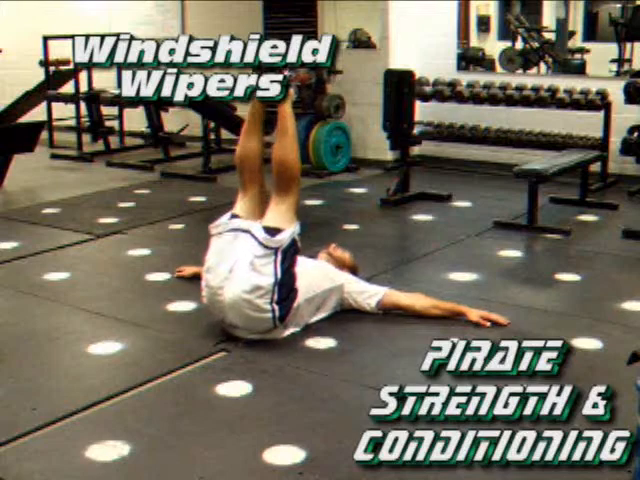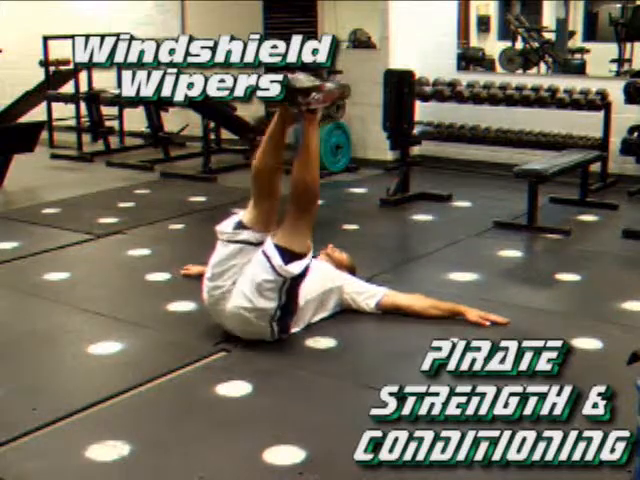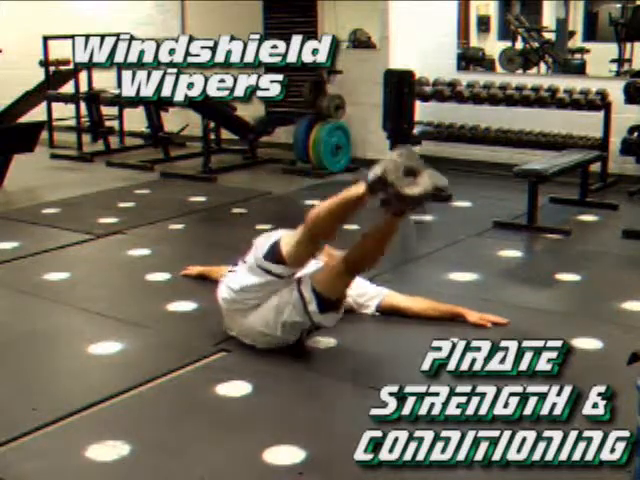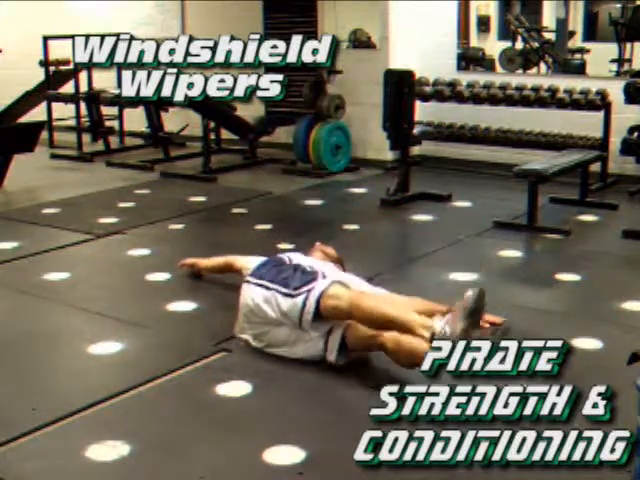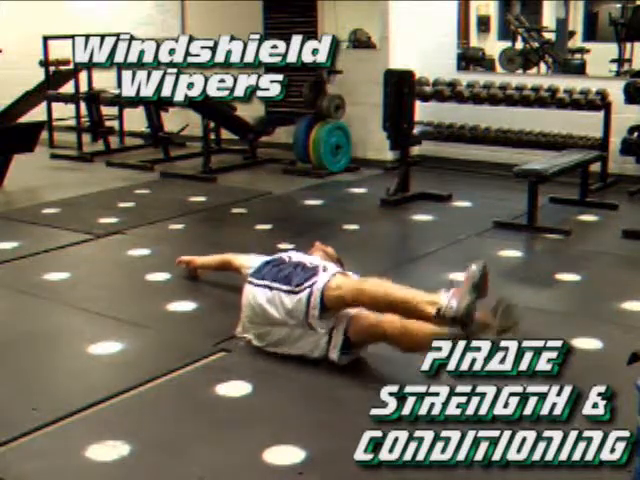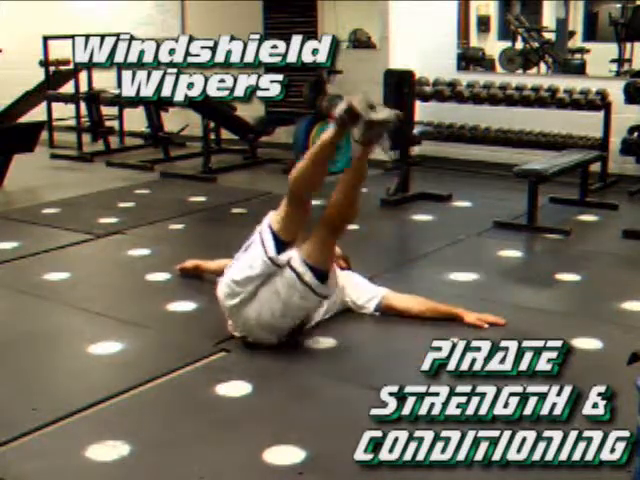
dt=0.7s
person 1, frame 1
left shoulder: (342, 282)
right shoulder: (296, 267)
left elbow: (406, 301)
left wrist: (464, 311)
right wrist: (202, 269)
left hip: (258, 307)
right hip: (222, 289)
left knee: (285, 188)
right knee: (251, 183)
right ankle: (261, 95)
person 1, frame 2
left shoulder: (342, 282)
right shoulder: (292, 266)
left elbow: (406, 301)
left wrist: (462, 310)
left hip: (256, 312)
right hip: (222, 292)
left knee: (301, 207)
right knee: (264, 196)
right ankle: (286, 111)
person 1, frame 3
left shoulder: (347, 287)
right shoulder: (295, 264)
left elbow: (406, 303)
right elbow: (237, 270)
left wrist: (462, 312)
right wrist: (204, 269)
left hip: (271, 326)
right hip: (242, 298)
left knee: (351, 263)
right knee: (311, 233)
left ankle: (395, 205)
right ankle: (371, 185)
person 1, frame 4
left shoulder: (350, 281)
right shoulder: (281, 263)
left elbow: (403, 303)
right elbow: (233, 262)
left wrist: (448, 310)
left hip: (291, 333)
left knee: (382, 334)
right knee: (348, 301)
right ankle: (437, 331)
person 1, frame 5
left shoulder: (350, 281)
right shoulder: (279, 264)
left elbow: (407, 301)
left hip: (305, 334)
left knee: (384, 324)
right knee: (352, 289)
right ankle: (443, 307)
person 1, frame 6
left shoulder: (343, 281)
right shoulder: (296, 265)
left elbow: (402, 302)
left wrist: (461, 313)
left hip: (270, 318)
right hip: (239, 296)
left knee: (330, 225)
right knee: (298, 203)
right ankle: (341, 128)
